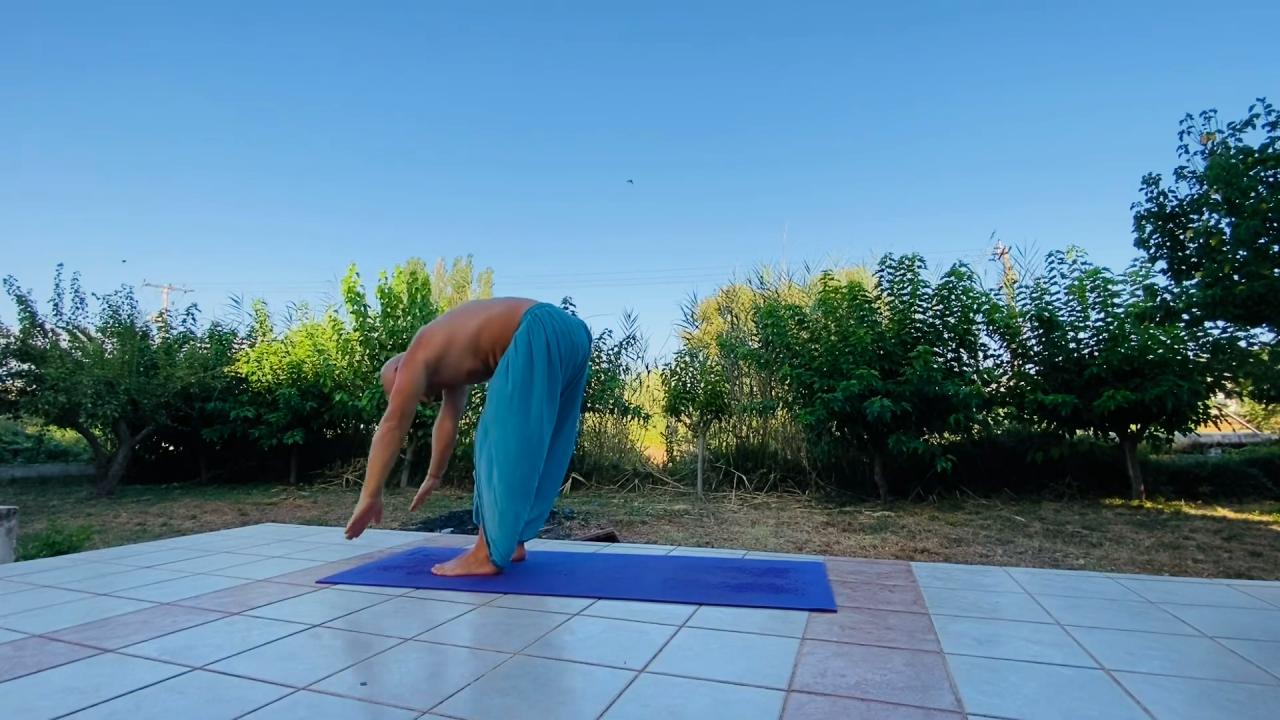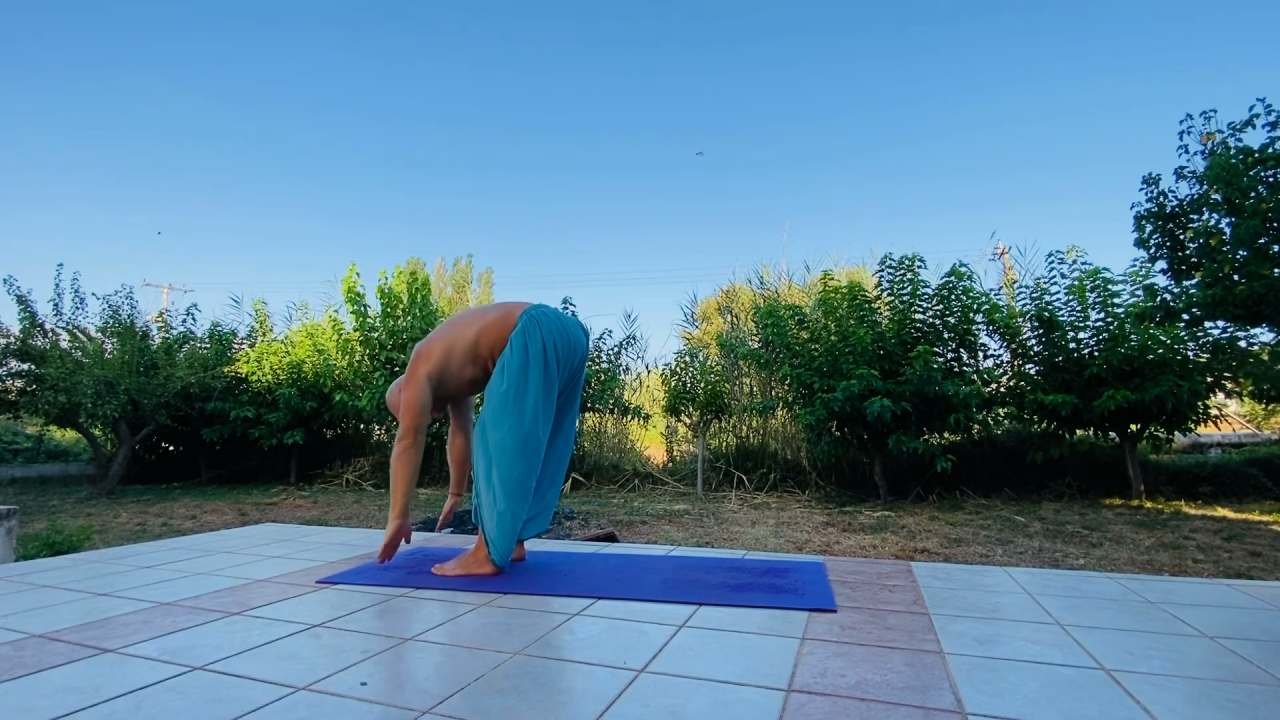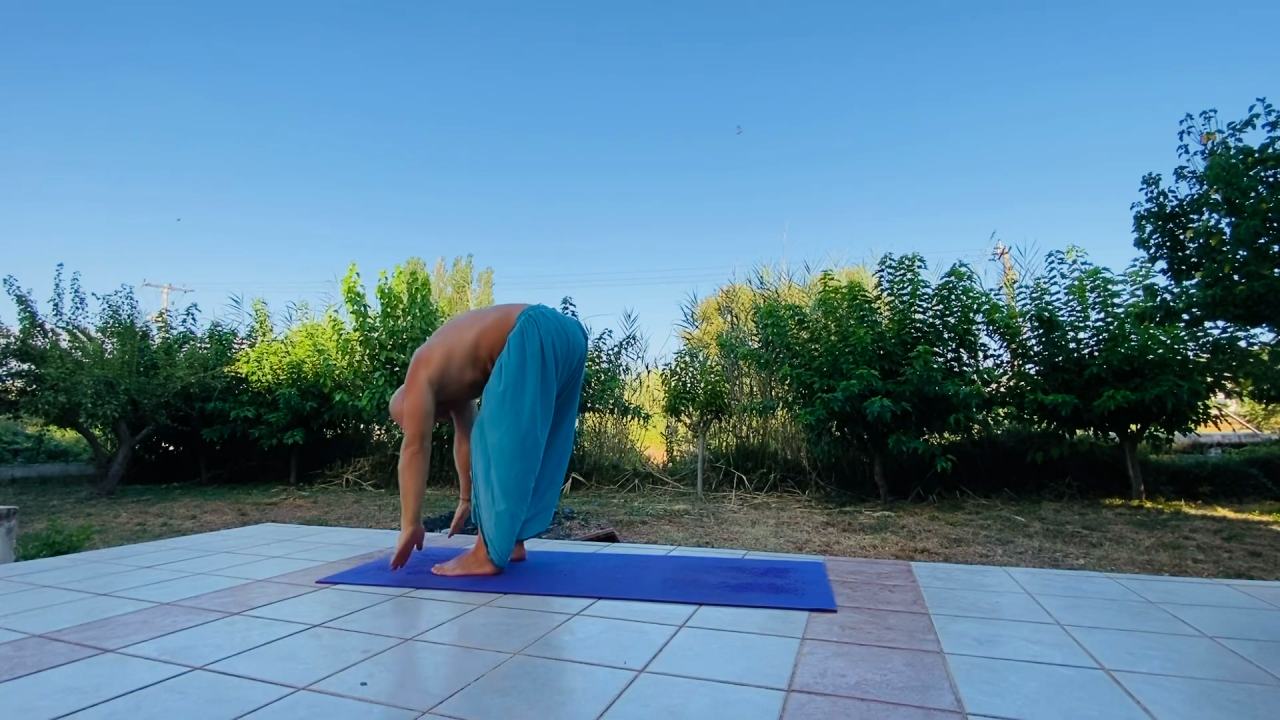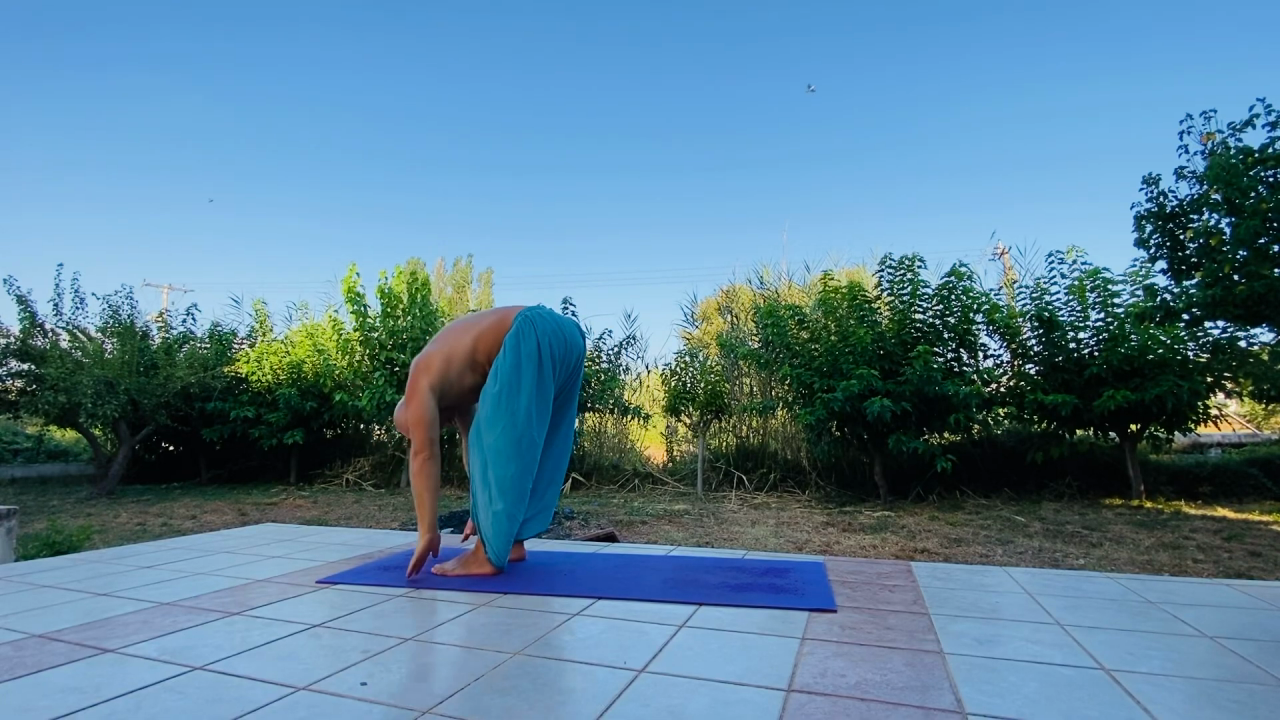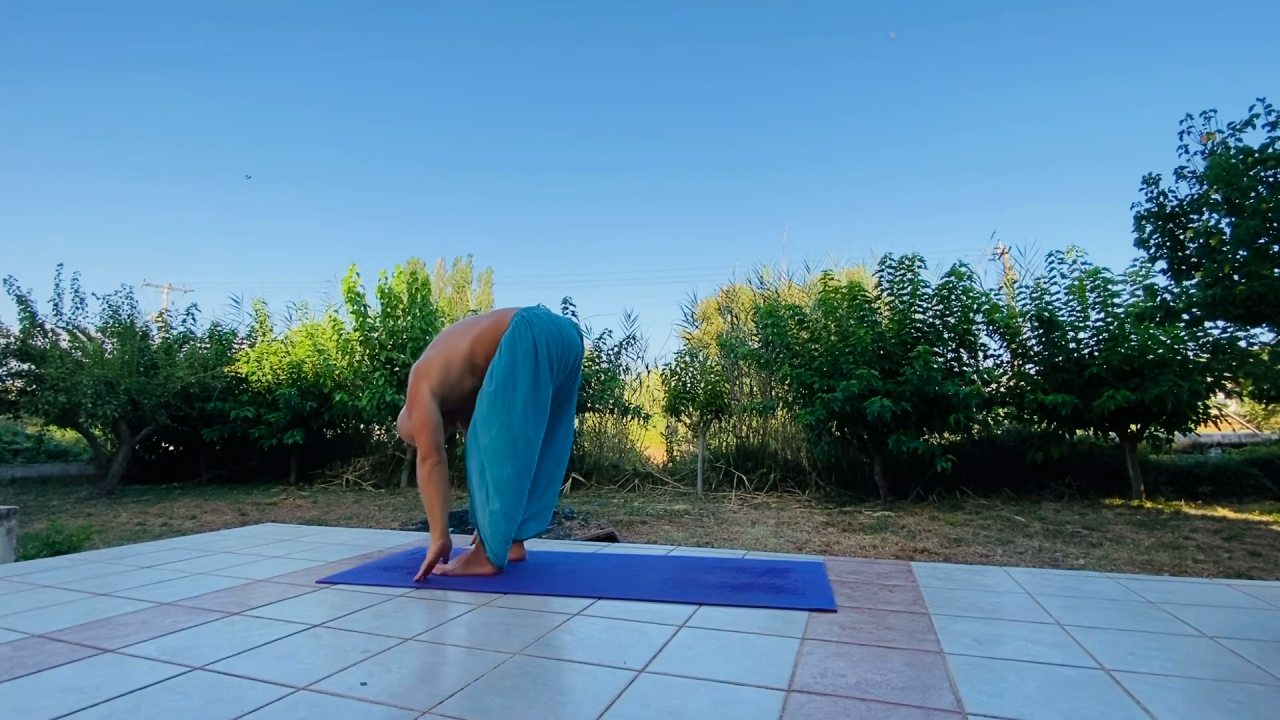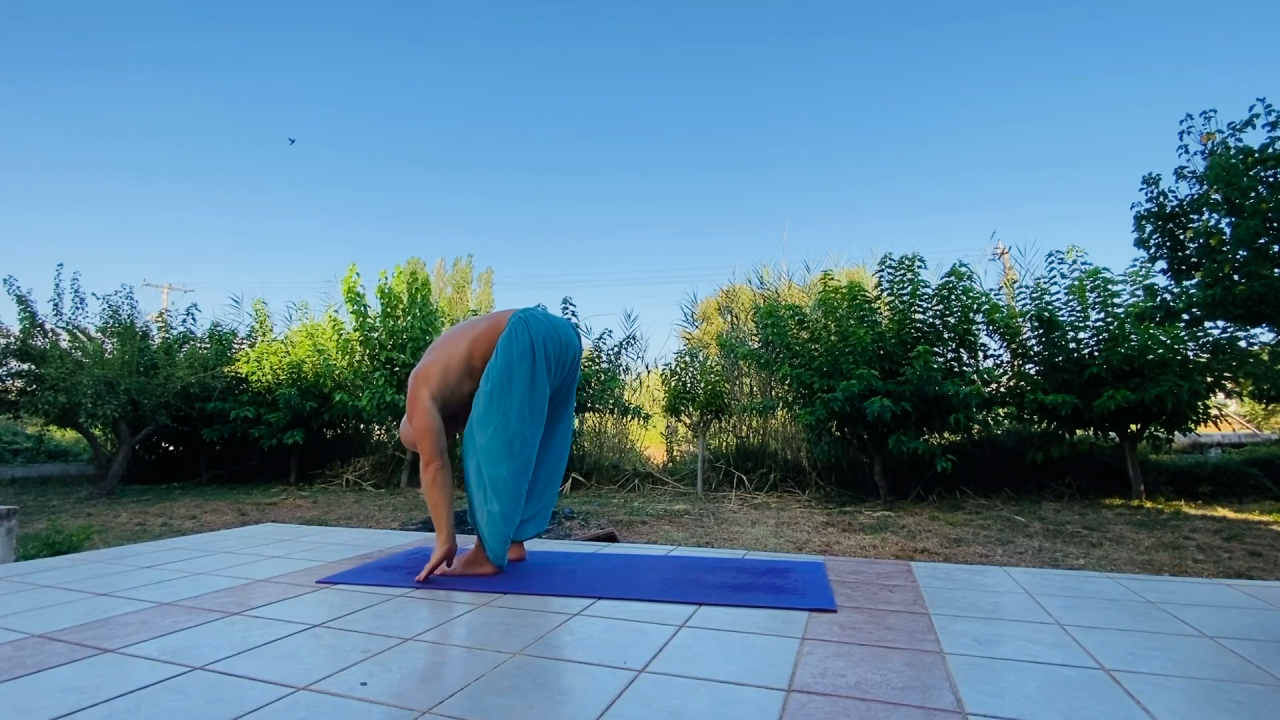
dt=0.1s
person 1, frame 1
left shoulder: (418, 355)
right shoulder: (451, 360)
left elbow: (393, 425)
right elbow: (448, 421)
left wrist: (370, 497)
right wrist: (433, 477)
left hip: (540, 336)
right hip: (571, 331)
left knee: (504, 444)
right knee: (533, 448)
left ankle: (488, 554)
right ankle: (511, 541)
person 1, frame 2
left shoulder: (422, 369)
right shoulder: (449, 374)
left elbow: (408, 441)
right elbow: (460, 432)
left wrist: (397, 517)
right wrist: (456, 494)
left hip: (537, 337)
right hip: (569, 332)
left knee: (500, 443)
right knee: (533, 448)
left ankle: (487, 554)
right ankle: (510, 541)
person 1, frame 3
left shoulder: (421, 375)
right shoulder: (451, 380)
left elbow: (415, 448)
right elbow: (465, 438)
left wrist: (410, 524)
right wrist: (467, 501)
left hip: (536, 338)
right hip: (568, 332)
left knee: (498, 444)
right knee: (533, 448)
left ankle: (488, 554)
right ankle: (511, 541)
person 1, frame 4
left shoulder: (422, 381)
right shoulder: (454, 381)
left elbow: (423, 455)
right elbow: (471, 439)
left wrist: (427, 532)
right wrist: (480, 514)
left hip: (532, 339)
right hip: (566, 333)
left knee: (498, 446)
right knee: (527, 447)
left ankle: (488, 554)
right ankle: (510, 541)
person 1, frame 5
left shoulder: (422, 388)
right shoulder: (454, 385)
left elbow: (431, 461)
right elbow: (476, 441)
left wrist: (440, 537)
right wrist: (484, 515)
left hip: (530, 339)
right hip: (564, 333)
left knee: (495, 446)
right knee: (531, 448)
left ankle: (489, 554)
right ankle: (510, 541)
person 1, frame 6
left shoulder: (422, 392)
right shoulder: (454, 386)
left elbow: (434, 466)
right elbow: (489, 445)
left wrist: (445, 542)
right wrist: (488, 520)
left hip: (527, 339)
right hip: (562, 334)
left knee: (494, 447)
right knee: (538, 449)
left ankle: (488, 553)
right ankle: (511, 540)
